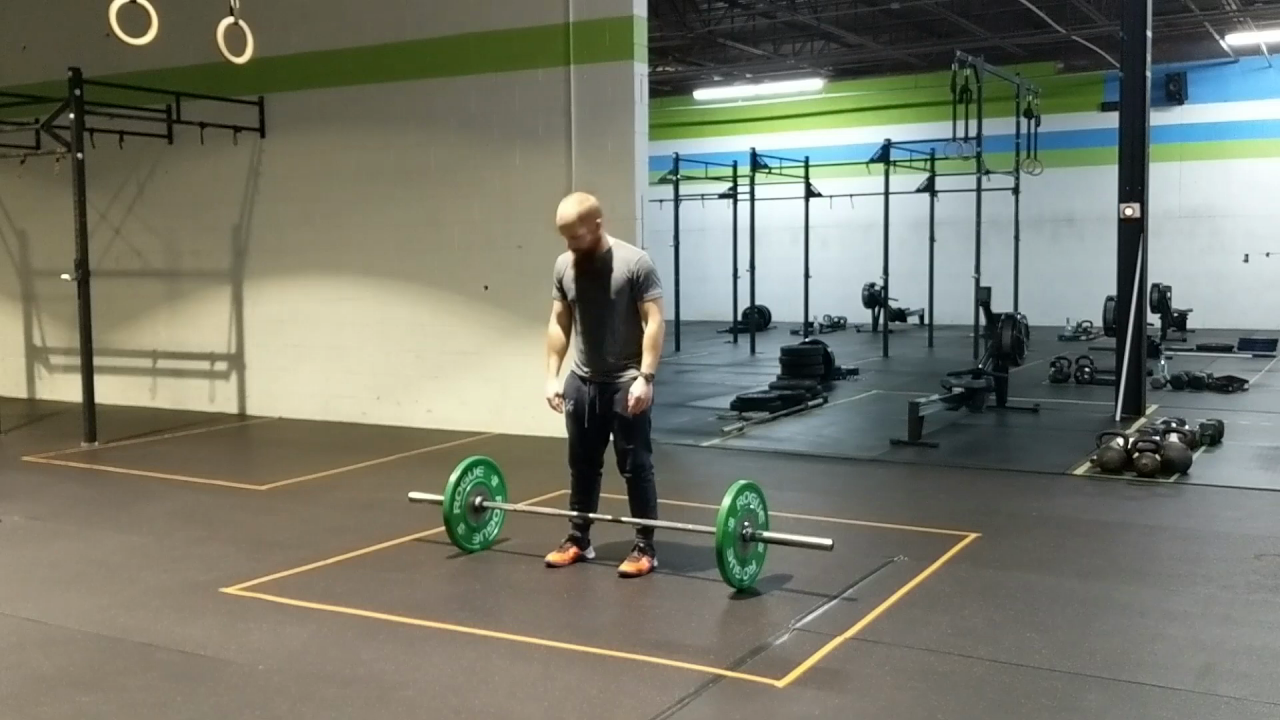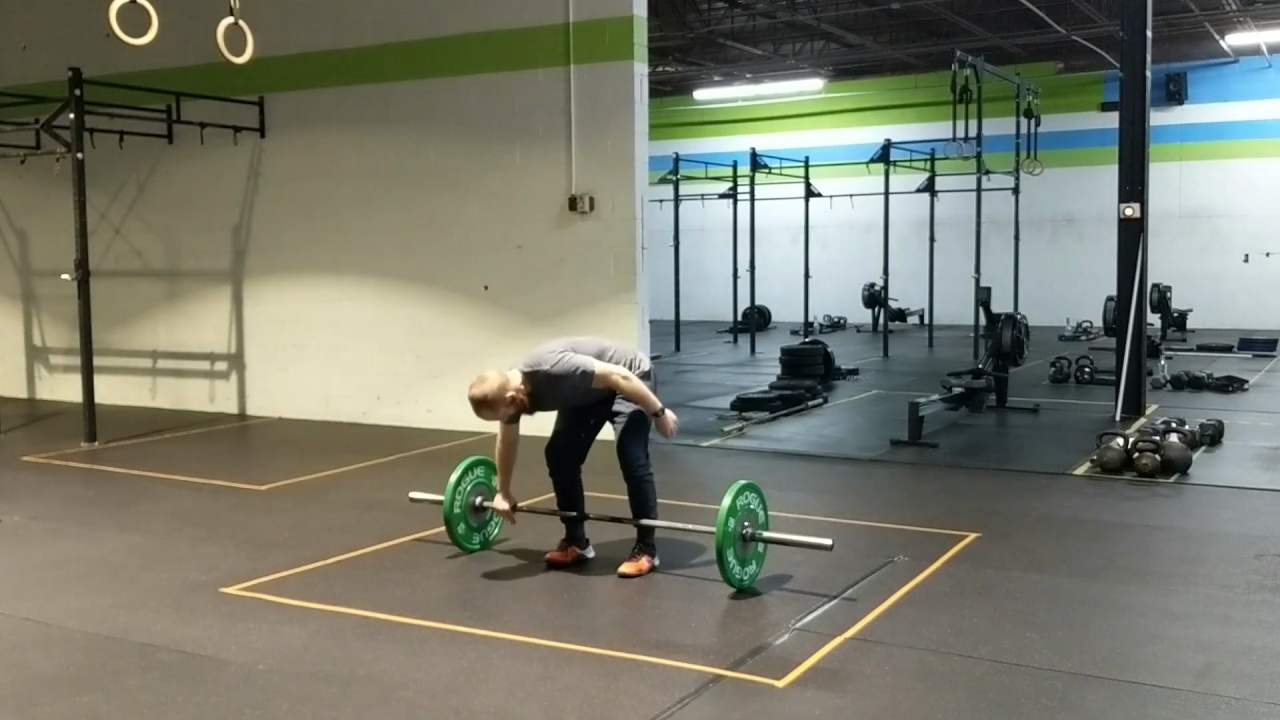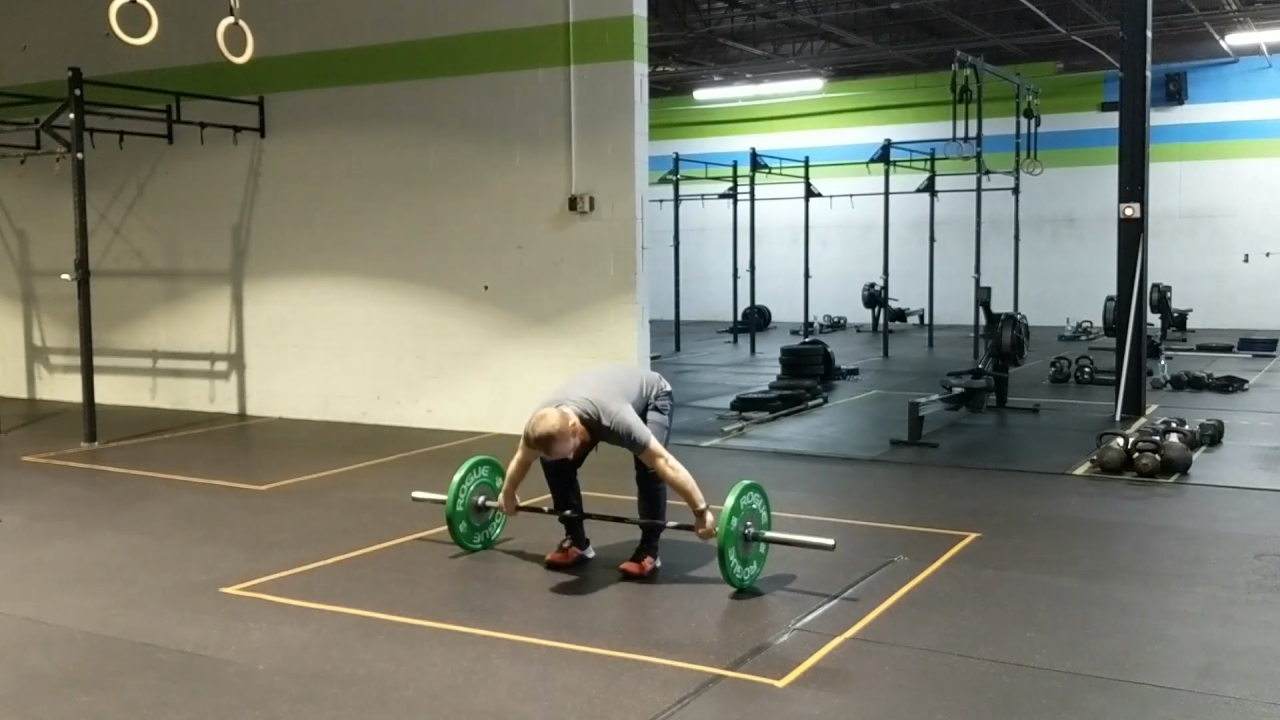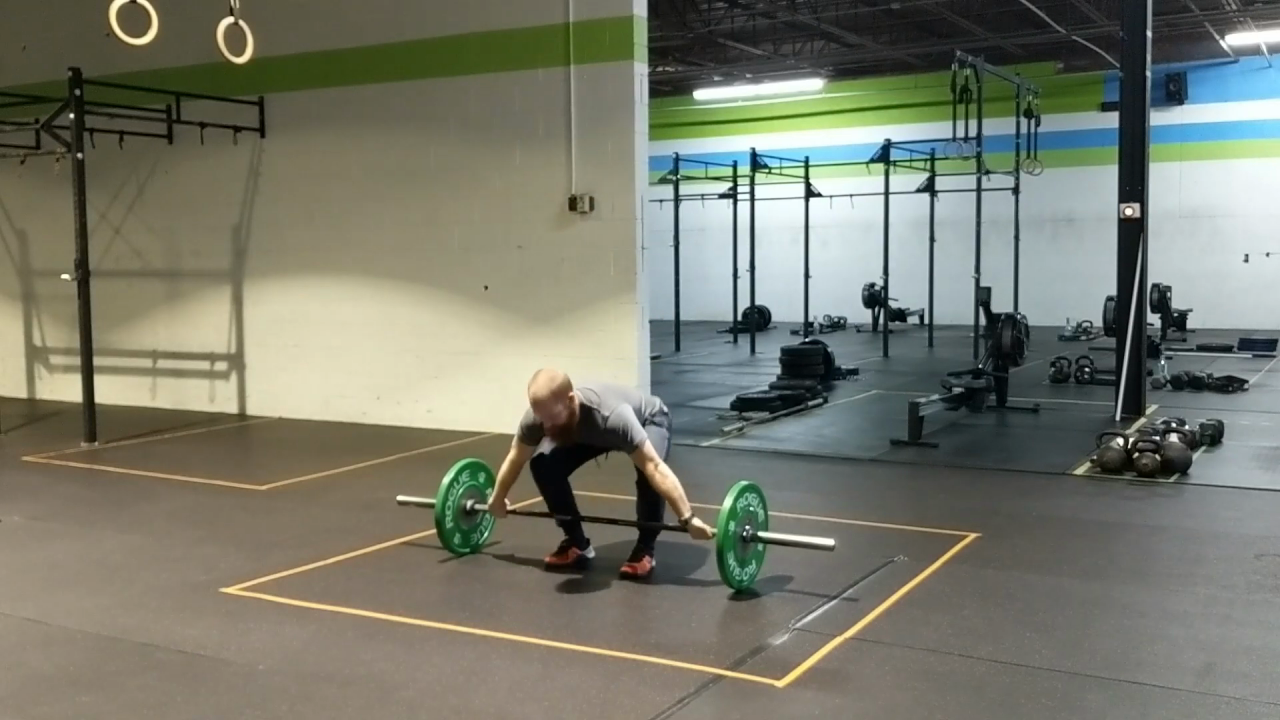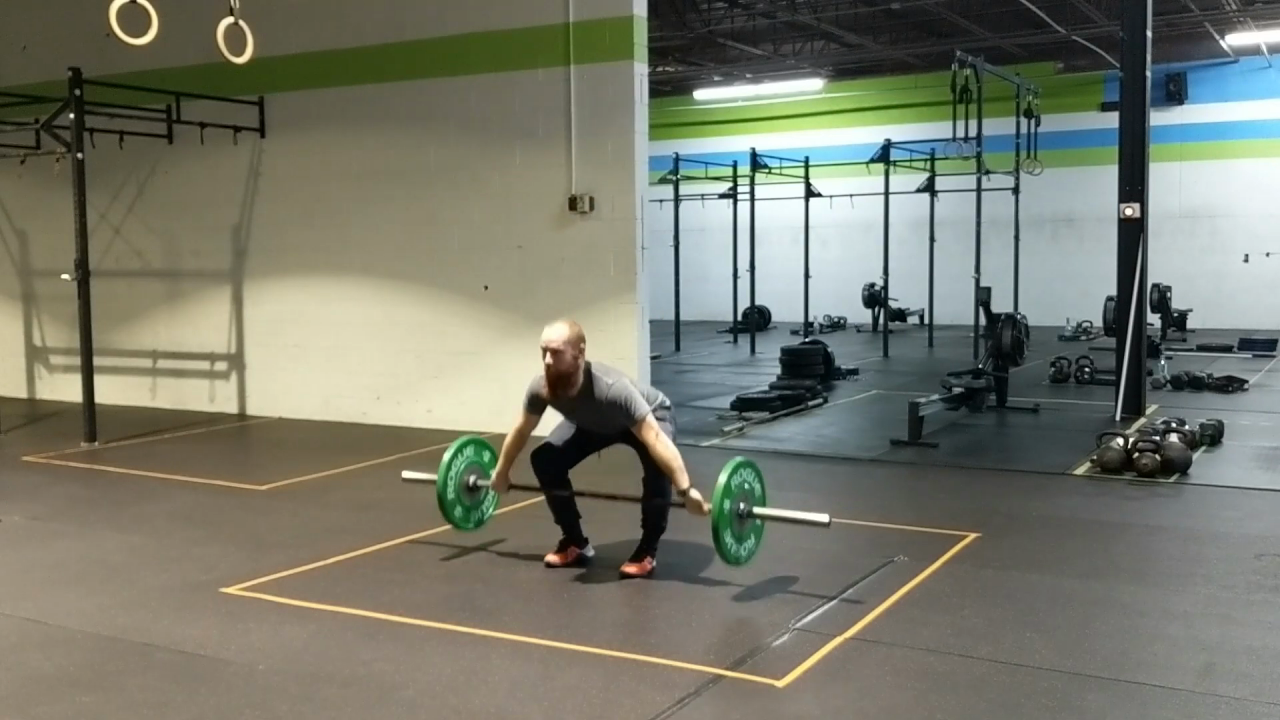
dt=1s
person 1, frame 1
left shoulder: (634, 262)
right shoulder: (564, 266)
left elbow: (654, 321)
right elbow: (559, 323)
left wrist: (645, 379)
right wrist: (553, 376)
left hip: (627, 385)
right hip: (581, 383)
left knee: (635, 466)
right knee: (582, 465)
left ankle: (645, 548)
right ankle: (578, 540)
person 1, frame 2
left shoulder: (553, 369)
right shoulder: (508, 390)
left elbow: (620, 376)
right elbow: (507, 442)
left wrist: (659, 413)
right wrist: (503, 492)
left hip: (629, 378)
right hip: (585, 392)
left knee: (632, 460)
right knee: (558, 456)
left ankle: (646, 550)
right ankle: (576, 542)
person 1, frame 3
left shoulder: (614, 419)
right shoulder: (544, 423)
left elbow: (665, 464)
right elbow: (523, 459)
left wrist: (702, 512)
right wrist: (507, 495)
left hip: (652, 395)
right hip: (601, 397)
left knee: (649, 468)
right knee: (552, 462)
left ankle: (649, 550)
right ankle: (576, 542)
person 1, frame 4
left shoulder: (611, 415)
right shoulder: (535, 419)
left elbow: (655, 468)
right elbow: (514, 460)
left wrist: (688, 519)
right wrist: (497, 499)
left hip: (648, 419)
left knee: (648, 474)
right knee: (543, 466)
left ankle: (645, 551)
right ankle: (577, 544)
person 1, frame 5
left shoulder: (611, 387)
right shoulder: (541, 387)
left elbow: (655, 438)
right elbow: (521, 431)
left wrist: (686, 490)
right wrist: (501, 472)
left hip: (651, 415)
right hip: (594, 423)
left knee: (658, 470)
right knee: (545, 461)
left ankle: (647, 551)
right ankle: (575, 543)
